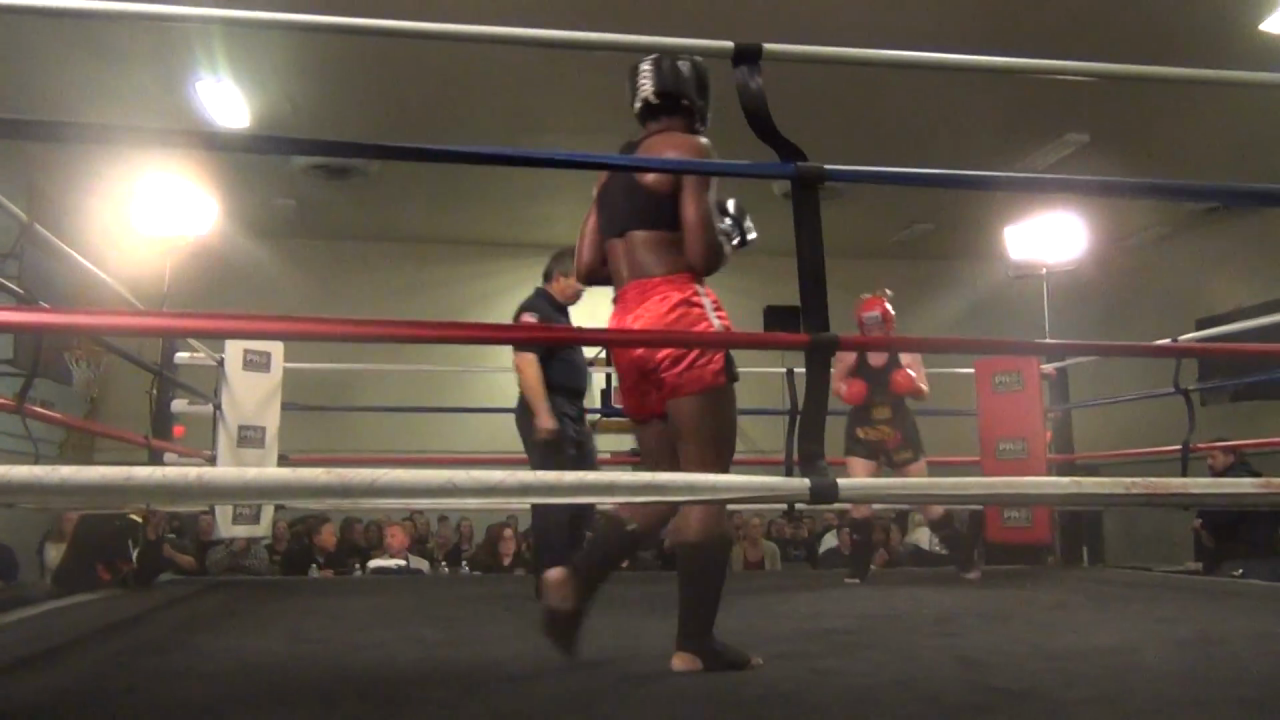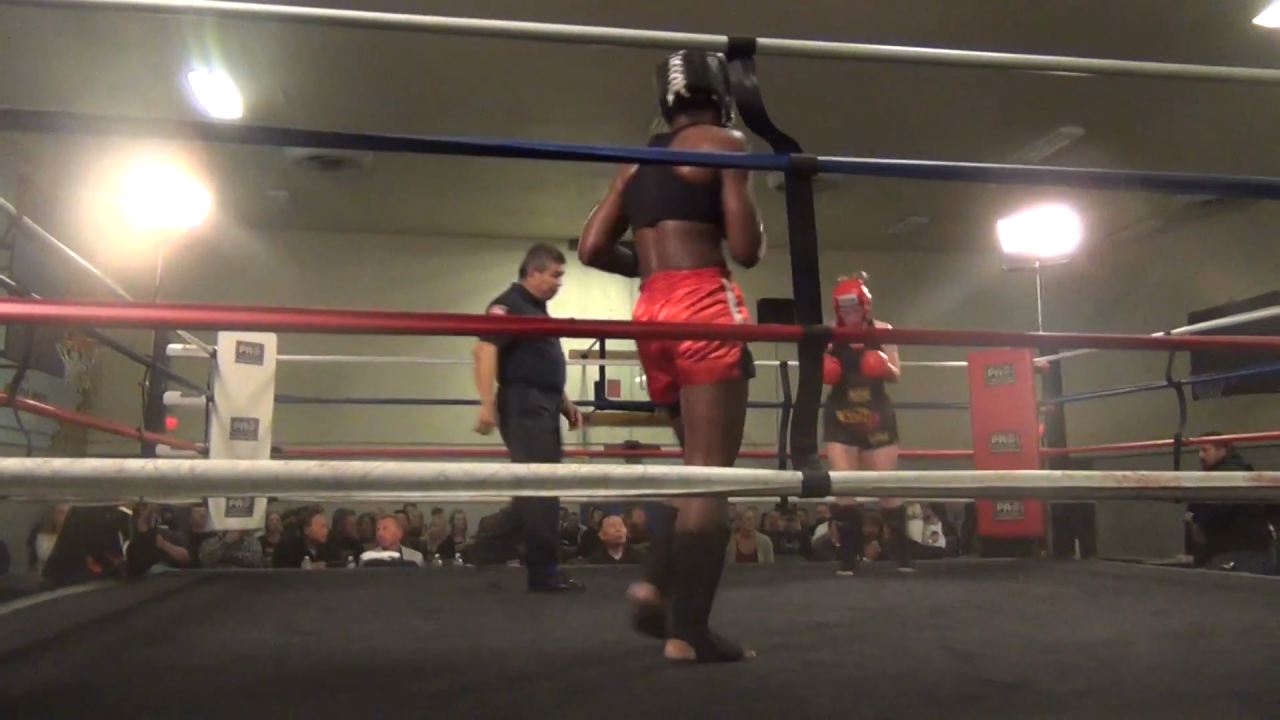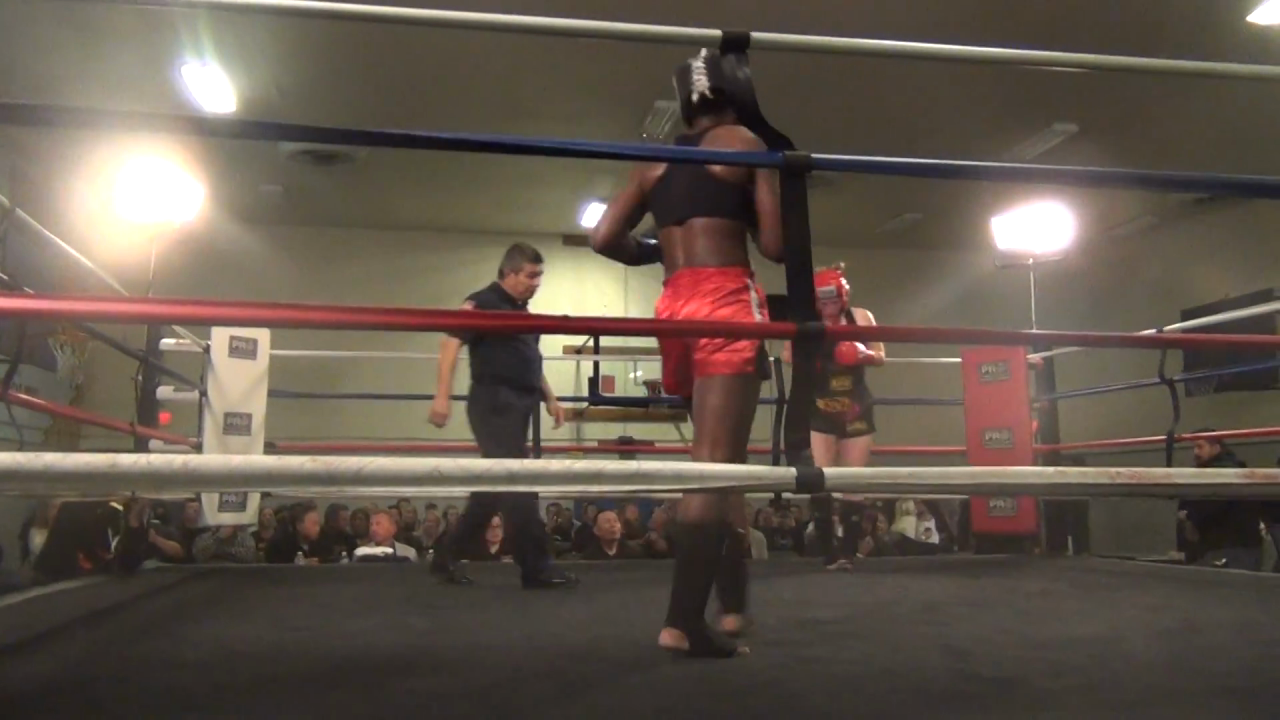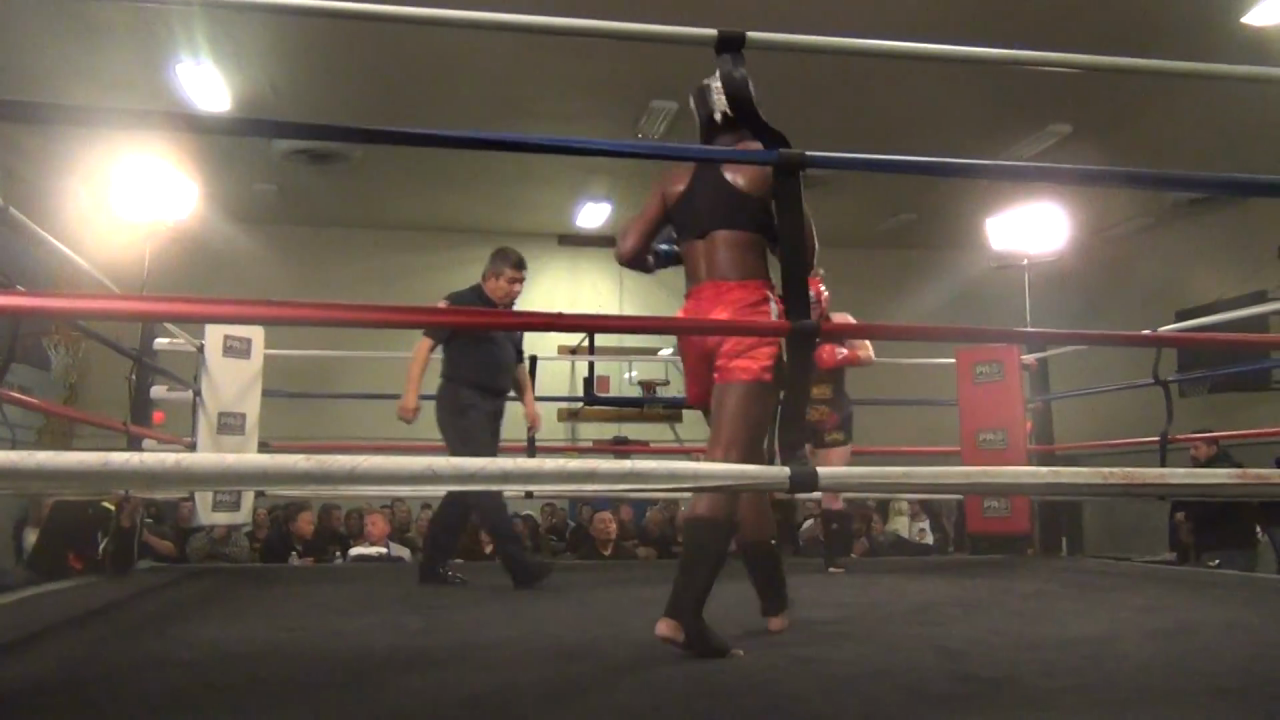
dt=0.1s
person 1, frame 1
left shoulder: (611, 168)
right shoulder: (690, 150)
left elbow: (587, 267)
right elbow: (704, 255)
right wrist: (731, 234)
left hip: (626, 323)
right hip: (682, 316)
left knee: (661, 481)
right knee: (708, 483)
left ankle: (575, 578)
right ankle: (695, 642)
person 1, frame 2
left shoulder: (637, 161)
right shoulder: (724, 142)
left elbow: (591, 249)
right elbow: (745, 249)
right wrist: (756, 230)
left hip: (651, 312)
right hip: (705, 308)
left knee: (698, 466)
right knee: (712, 471)
left ankle: (658, 584)
right ankle: (689, 632)
person 1, frame 3
left shoulder: (656, 164)
right shoulder: (748, 145)
left elbow: (603, 238)
right elbow: (776, 245)
left hip: (673, 308)
right hip: (727, 304)
left knee: (724, 458)
right knee: (714, 464)
left ankle: (730, 598)
right ankle: (682, 620)
person 1, frame 4
left shoulder: (676, 179)
right shoulder: (767, 161)
left elbow: (628, 251)
right elbow: (800, 258)
left hip: (695, 319)
right hip: (747, 314)
left knee: (741, 463)
right knee: (729, 464)
left ankle: (775, 601)
right ankle: (682, 611)
person 2, frame 1
left shoulder: (556, 312)
right shoulder: (537, 310)
right elbow: (526, 360)
left wrist: (577, 408)
right wrist: (543, 413)
left hip: (568, 413)
right hip: (548, 414)
left ankle: (557, 561)
person 2, frame 2
left shoulder: (536, 308)
right shoulder: (509, 305)
right elbow: (484, 350)
left wrist: (565, 401)
right wrist: (487, 403)
left hip: (544, 407)
right hip: (524, 409)
right ankle: (543, 572)
person 2, frame 3
left shoulder: (522, 311)
right shoulder: (483, 303)
right elbow: (451, 346)
left wrist: (550, 398)
right wrist: (442, 397)
left hip: (520, 407)
right hip: (495, 406)
left knee: (498, 486)
right knee: (518, 486)
left ankle: (447, 555)
right ankle: (536, 569)
person 2, frame 4
right shoulder: (460, 304)
left elbow: (517, 365)
right elbow: (425, 344)
left wrist: (529, 402)
right wrist: (411, 392)
left hip: (489, 408)
right hip: (462, 404)
left knee: (468, 486)
left ankle: (435, 563)
right ankle: (520, 565)
person 3, frame 1
left shoulder: (905, 351)
right shoulder: (849, 352)
left elbow: (922, 392)
right elbow: (835, 383)
left wrist: (915, 385)
right wrist: (845, 391)
left hip: (900, 432)
right hip: (862, 433)
right knee: (859, 499)
left ankle: (964, 558)
right ankle: (859, 567)
person 3, frame 2
left shoulder: (882, 331)
left elbow: (895, 375)
left wrist: (886, 367)
right wrist: (822, 371)
left hip: (877, 414)
right hip: (840, 416)
left ankle: (902, 551)
right ankle: (849, 556)
person 3, frame 3
left shoulder: (861, 318)
left elbow: (879, 357)
right elbow: (788, 354)
left wrist: (863, 354)
left hip: (856, 405)
right hip: (820, 406)
right ankle: (829, 547)
person 3, frame 4
left shoulder: (841, 322)
left elbow: (868, 356)
left wrist: (843, 356)
left hip: (834, 414)
left knee: (831, 488)
left ankle: (835, 554)
